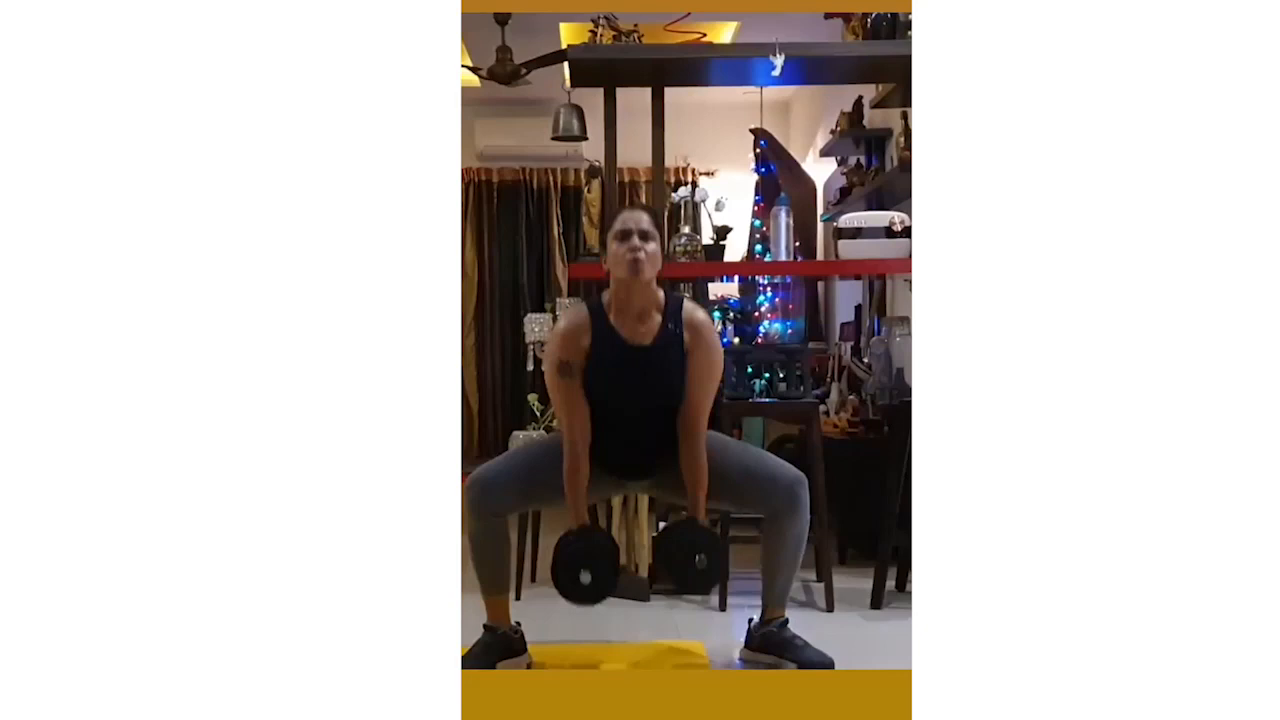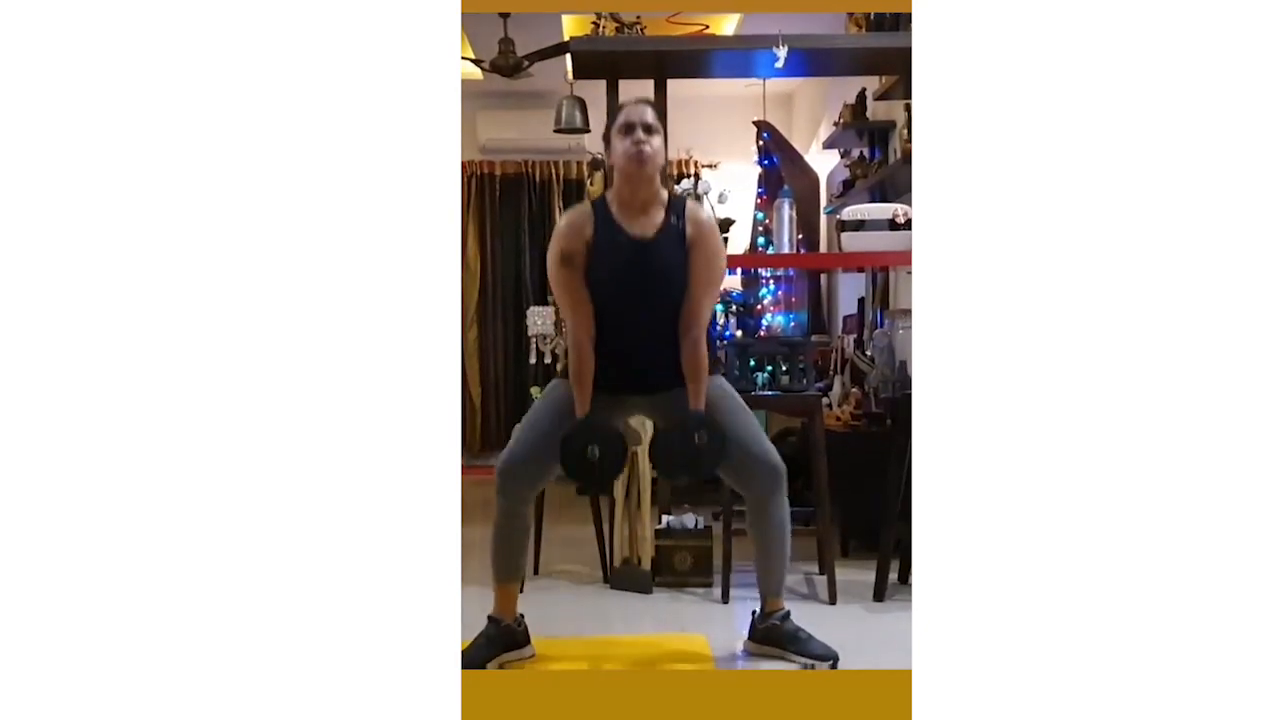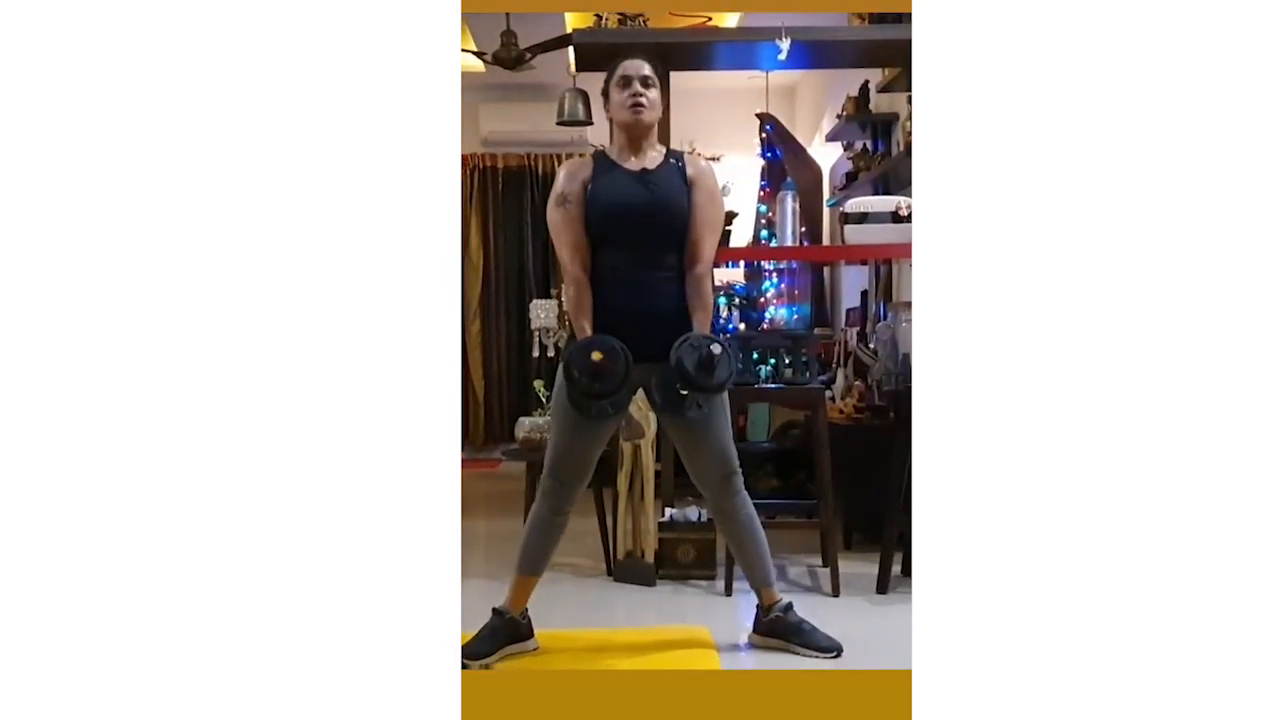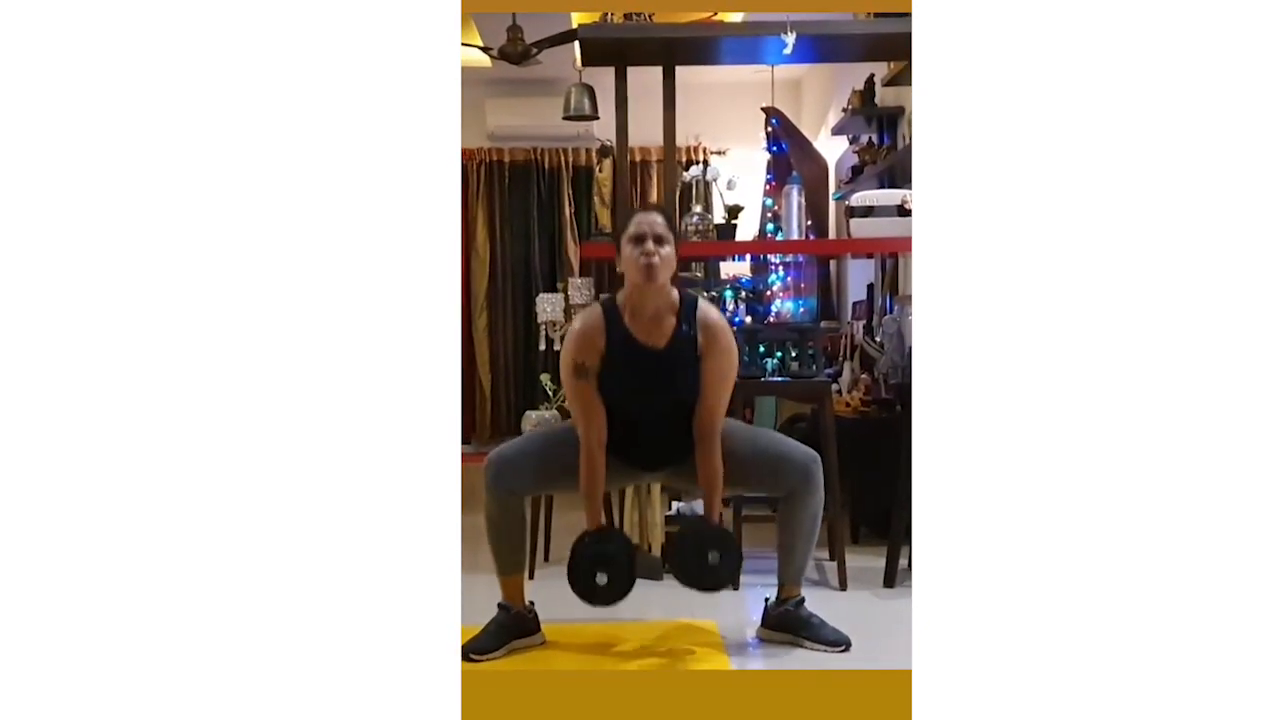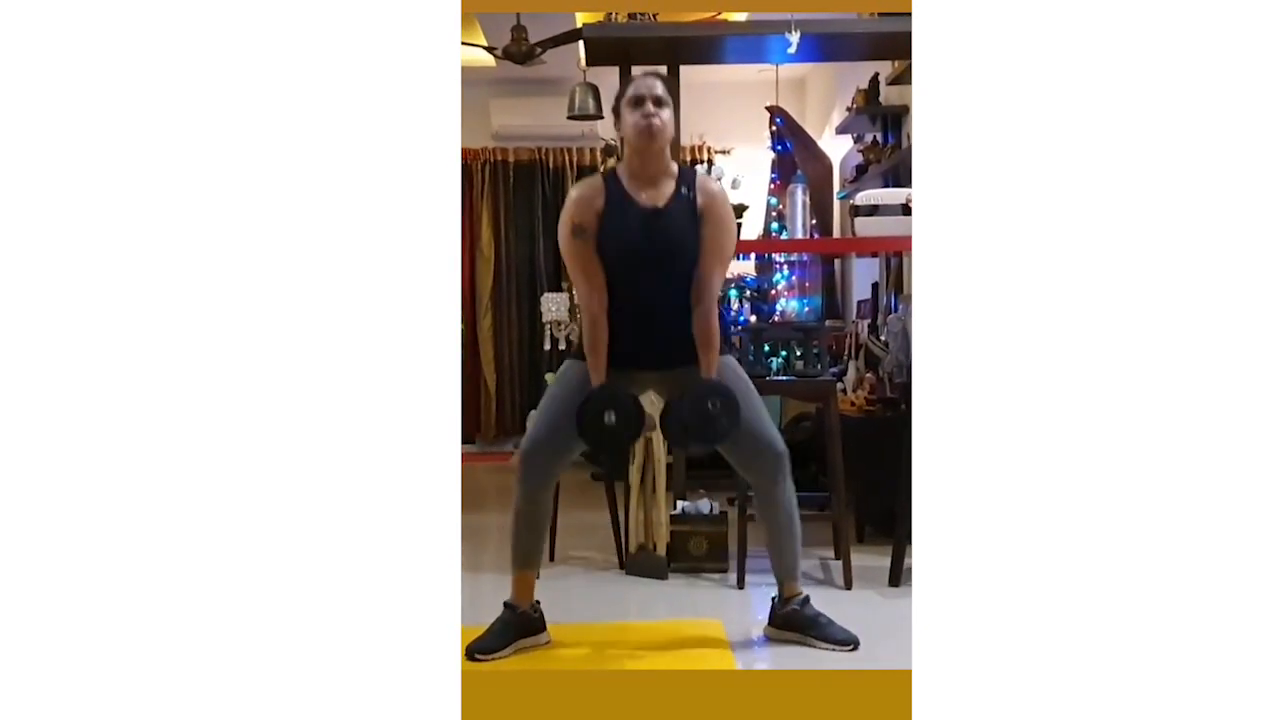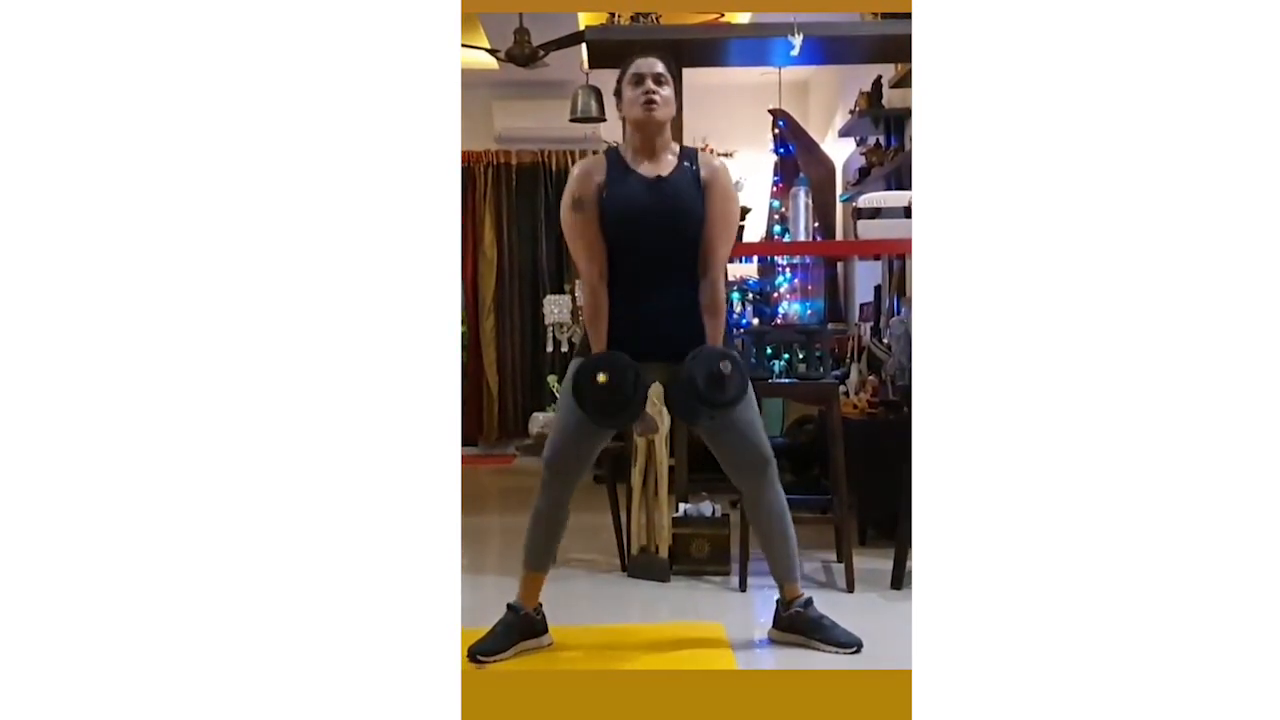
dt=0.7s
person 1, frame 1
left shoulder: (695, 326)
right shoulder: (574, 331)
left elbow: (693, 430)
right elbow: (575, 440)
left wrist: (698, 520)
right wrist: (579, 525)
left hip: (670, 456)
right hip: (598, 458)
left knee: (790, 489)
right knee: (483, 492)
left ankle: (769, 629)
right ankle: (502, 634)
person 1, frame 2
left shoulder: (697, 225)
right shoulder: (578, 227)
left elbow: (694, 331)
right elbow: (580, 337)
left wrist: (697, 417)
right wrist: (582, 421)
left hip: (676, 379)
right hip: (601, 379)
left knee: (767, 475)
right knee: (513, 475)
left ankle: (771, 621)
right ankle: (506, 627)
person 1, frame 3
left shoulder: (694, 173)
right shoulder: (578, 176)
left elbow: (700, 268)
right elbow: (575, 272)
left hip: (678, 347)
left knee: (722, 478)
right knee: (561, 482)
left ankle: (774, 614)
right ankle: (511, 620)
person 1, frame 4
left shoulder: (709, 326)
right shoulder: (590, 331)
left elbow: (708, 434)
right elbow: (592, 443)
left wrist: (713, 522)
right wrist: (595, 529)
left hip: (685, 449)
right hip: (617, 450)
left knee: (805, 470)
right knee: (502, 473)
left ankle: (786, 609)
right ankle: (516, 616)
person 1, frame 5
left shoulder: (707, 194)
right shoulder: (588, 198)
left elbow: (708, 297)
right elbow: (592, 301)
left wrist: (709, 382)
right wrist: (599, 387)
left hip: (688, 353)
right hip: (612, 354)
left knee: (769, 458)
right knee: (535, 462)
left ankle: (791, 606)
right ankle: (522, 613)
person 1, frame 6
left shoulder: (708, 172)
right shoulder: (591, 175)
left elbow: (713, 273)
right elbow: (593, 278)
left wrist: (714, 354)
right wrist: (600, 360)
left hip: (692, 344)
right hip: (619, 345)
left knee: (757, 465)
right knee: (559, 469)
left ankle: (794, 608)
right ankle: (526, 615)
